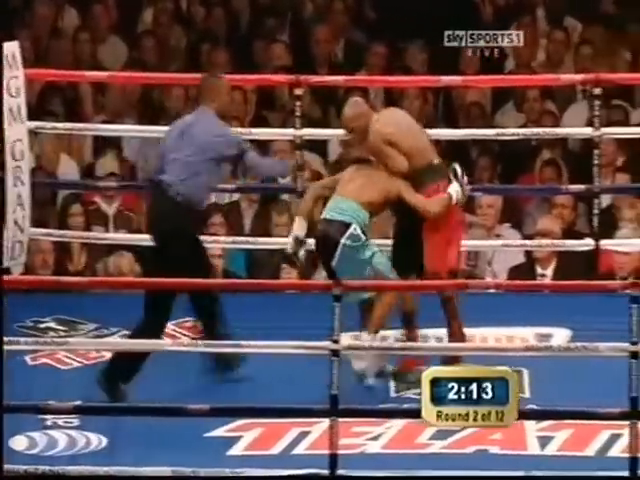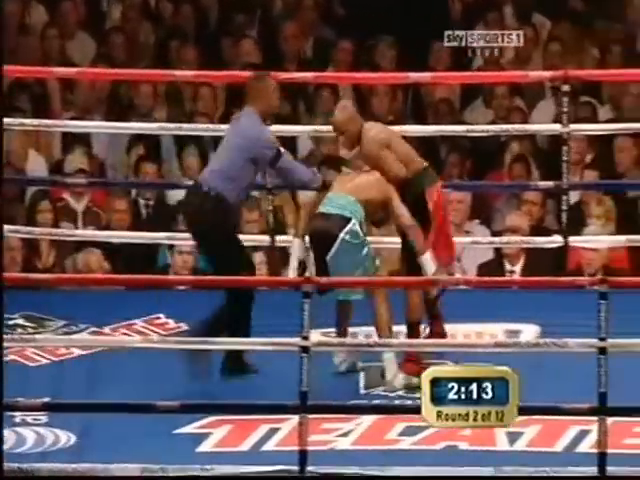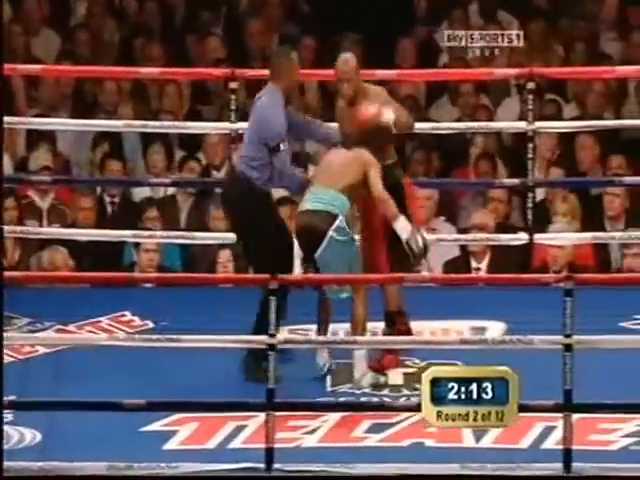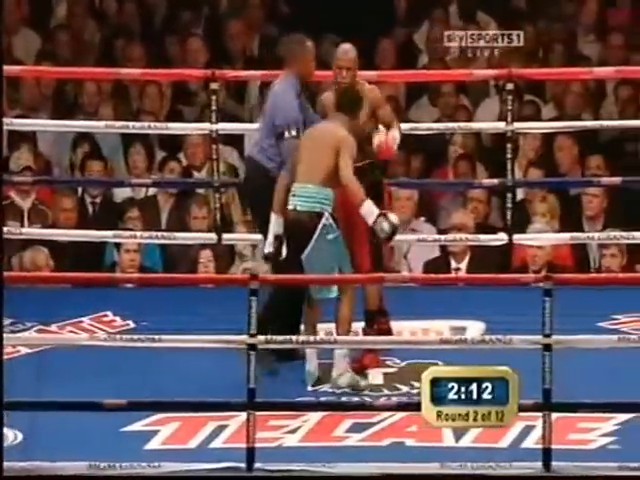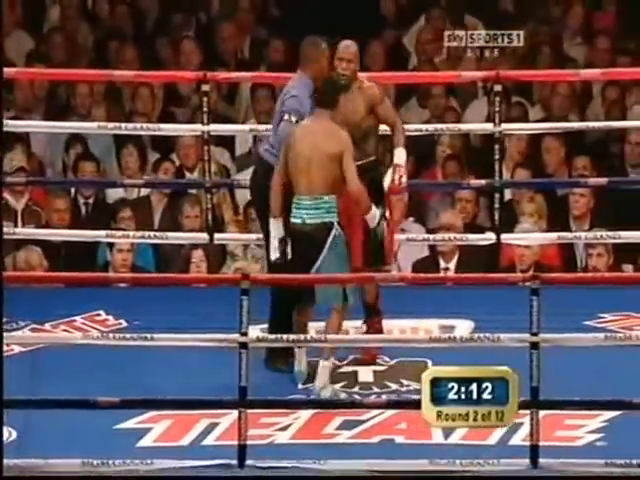
dt=0.3s
person 1, frame 1
left shoulder: (179, 126)
right shoulder: (221, 133)
left elbow: (157, 171)
right elbow: (257, 166)
right wrist: (290, 167)
left hip: (161, 206)
right hip: (180, 215)
left knee: (202, 280)
right knee: (161, 302)
left ankle: (221, 352)
right ankle: (116, 372)
person 1, frame 2
left shoulder: (244, 124)
right shoulder: (257, 134)
left elbow: (276, 159)
right elbow: (292, 172)
left wrist: (315, 168)
right wrist: (323, 181)
left hip: (206, 204)
right hip: (210, 210)
left knee: (241, 280)
right knee: (241, 282)
left ankle: (234, 358)
right ankle: (204, 337)
person 1, frame 3
left shoulder: (272, 102)
right shoulder: (272, 114)
left elbow: (306, 126)
right elbow: (285, 175)
left wrist: (342, 139)
left hip: (246, 190)
right hip: (246, 195)
left knee: (281, 258)
right knee: (277, 269)
left ankle: (263, 341)
right ankle: (256, 357)
person 1, frame 4
left shoulder: (291, 91)
right shoulder: (286, 99)
left elbow: (312, 124)
right elbow: (291, 155)
left hip: (269, 180)
right hip: (265, 182)
right ankle: (266, 339)
person 1, frame 5
left shoulder: (304, 92)
right shoulder: (298, 96)
right elbow: (284, 142)
right hip: (272, 180)
left ankle: (285, 344)
right ankle: (277, 350)
person 2, frame 1
left shoulder: (374, 137)
right shoulder: (394, 113)
left elbow: (402, 167)
right elbow: (420, 141)
left hip: (426, 187)
right hip: (442, 180)
left knee: (405, 268)
right knee: (439, 267)
left ankle: (411, 341)
right ankle: (455, 333)
person 2, frame 2
left shoulder: (371, 141)
right shoulder: (369, 133)
left elbow: (398, 174)
left hip: (421, 192)
right hip: (416, 190)
left knee: (415, 270)
right knee: (419, 267)
left ankle: (414, 353)
right ankle: (436, 327)
person 2, frame 3
left shoulder: (374, 94)
right shoulder: (340, 106)
left elbow: (407, 122)
left wrist: (387, 115)
left hip: (386, 180)
left knee: (388, 262)
right knee: (378, 260)
left ankle: (392, 344)
right ankle: (400, 324)
person 2, frame 4
left shoulder: (371, 94)
right shoulder: (325, 100)
left elbow: (392, 124)
left wrist: (391, 138)
left hip: (368, 177)
left knee: (368, 259)
right knee: (360, 258)
right ankle: (382, 322)
person 2, frame 5
left shoulder: (370, 92)
left elbow: (396, 125)
left wrist: (399, 159)
left hip: (369, 175)
left knee: (368, 256)
right knee: (354, 256)
left ankle: (372, 329)
right ankle: (373, 320)
person 3, frame 1
left shoulder: (355, 169)
right shoulder: (395, 183)
left elbow: (315, 190)
right elbow: (432, 209)
left wrist: (299, 228)
right wrist: (455, 190)
left hip: (323, 232)
right hip: (346, 232)
left knee: (368, 290)
right knee: (392, 287)
left ankle: (369, 357)
right ankle: (365, 355)
person 3, frame 2
left shoulder: (342, 177)
right shoulder: (385, 187)
left elbow: (307, 205)
right elbow: (408, 224)
left wrist: (297, 250)
right wrist: (427, 260)
left hip: (319, 226)
right hip: (344, 225)
left knee: (343, 289)
right knee: (379, 291)
left ankle: (342, 356)
right ankle: (392, 370)
person 3, frame 3
left shoulder: (332, 155)
right shoulder: (367, 159)
right elbow: (379, 194)
left wrist: (300, 243)
right wrist: (405, 228)
left hip: (305, 220)
right hip: (329, 219)
right knee: (358, 287)
left ankle: (323, 355)
right ankle: (360, 369)
person 3, frame 4
left shoulder: (311, 133)
right shoulder: (345, 138)
left elbow: (283, 181)
right elbow: (347, 180)
left wrist: (275, 225)
right wrist: (375, 214)
left hip: (293, 214)
right hip: (317, 214)
left knee: (311, 289)
right knee: (346, 288)
left ankle: (311, 365)
right ankle: (341, 366)
person 3, frame 5
left shoulder: (296, 133)
right shoulder: (341, 138)
left elbow: (278, 183)
right elbow: (354, 188)
left wrist: (277, 228)
right wrist: (375, 217)
left hip: (297, 222)
right hip: (324, 223)
left knee: (303, 295)
right knee: (338, 302)
left ankle: (301, 363)
right ankle: (322, 379)
